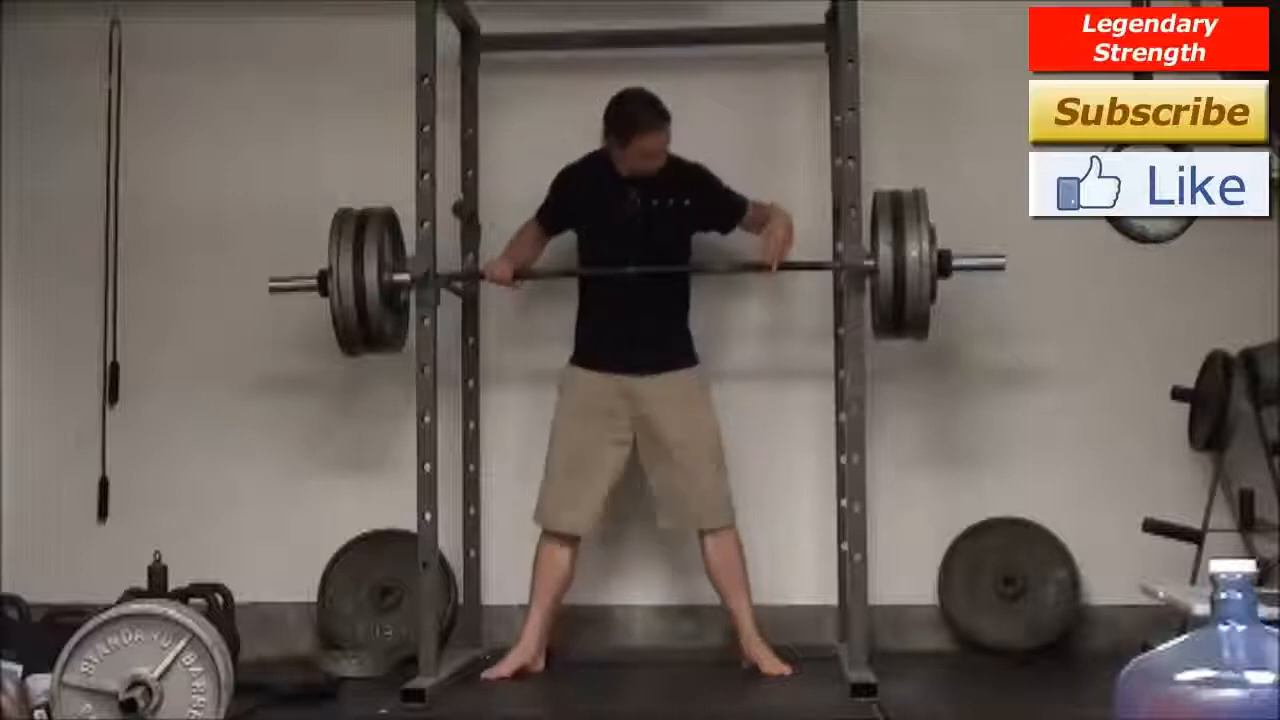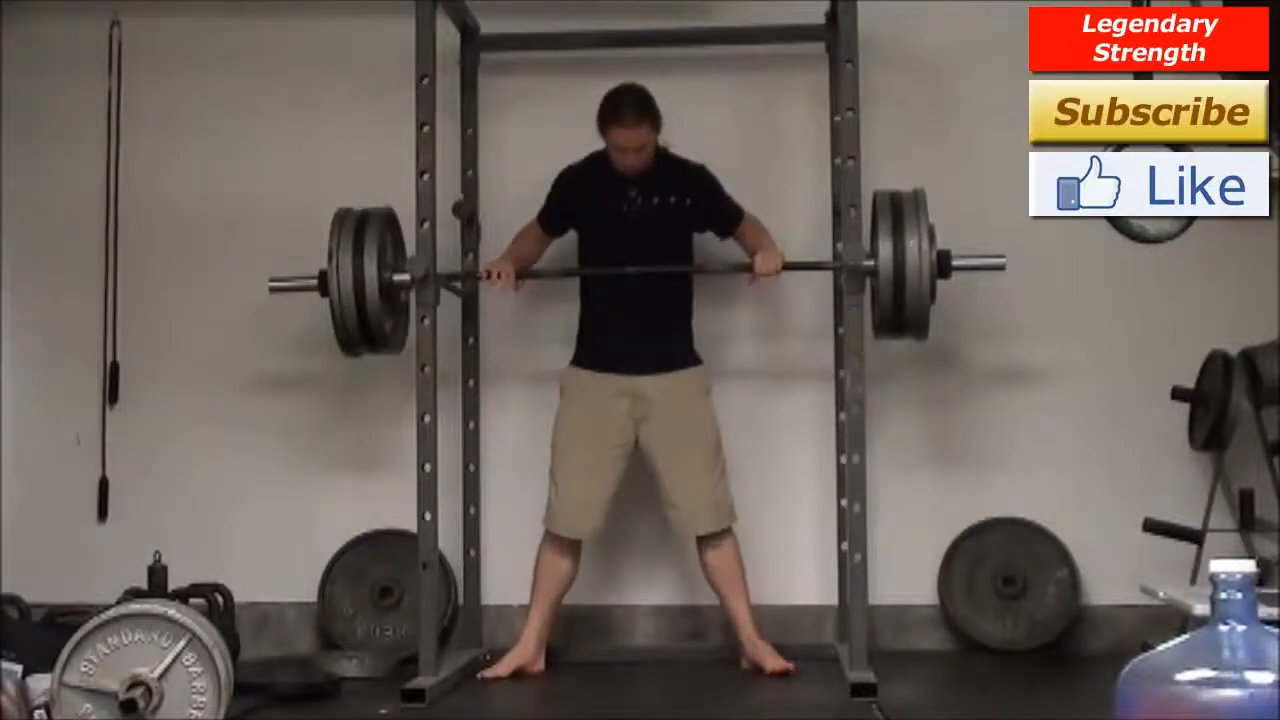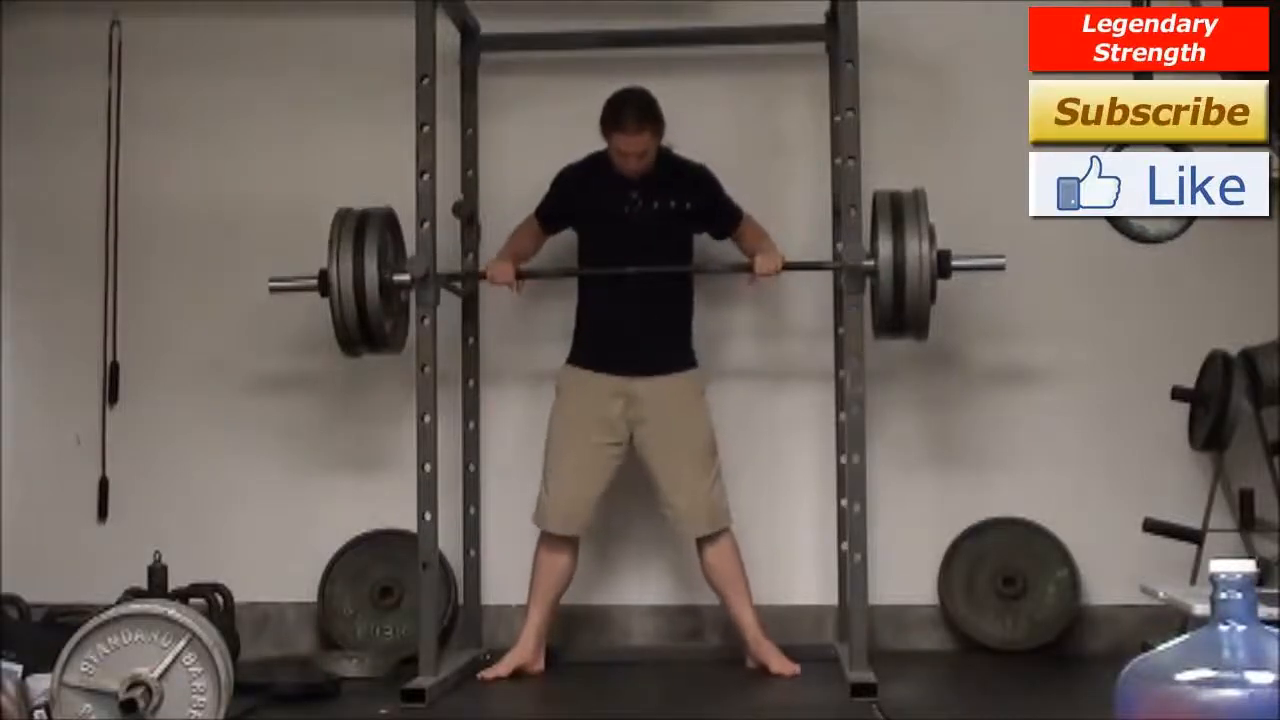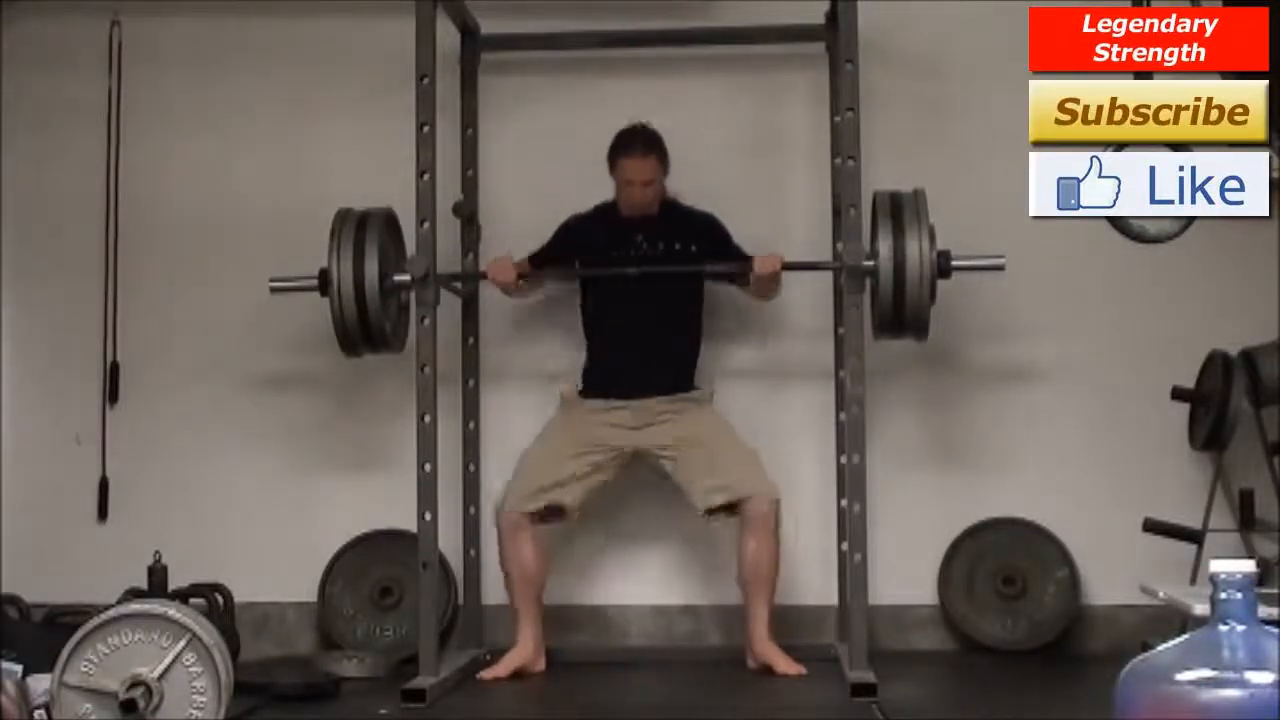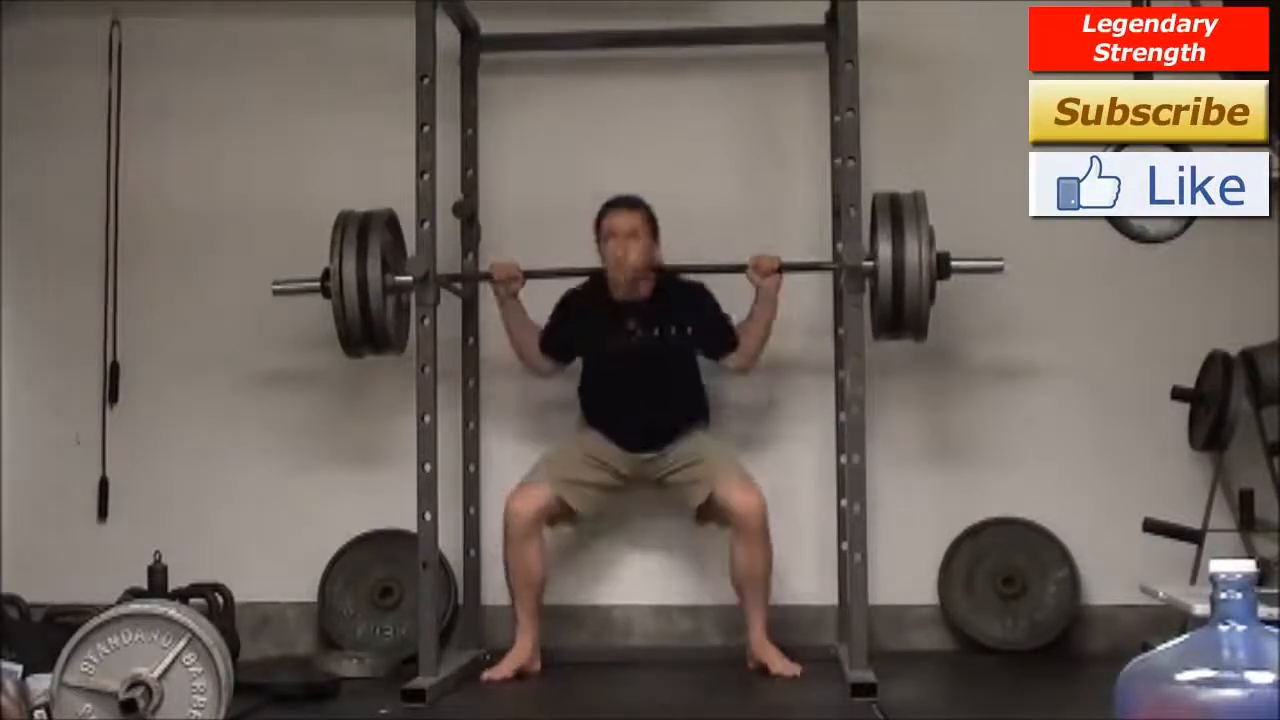
dt=1s
person 1, frame 1
left shoulder: (688, 181)
right shoulder: (578, 182)
left elbow: (749, 213)
right elbow: (540, 229)
left wrist: (777, 221)
right wrist: (507, 261)
left hip: (673, 373)
right hip: (594, 374)
left knee: (711, 511)
right knee: (563, 517)
left ankle: (751, 640)
right ankle: (531, 645)
person 1, frame 2
left shoulder: (689, 180)
right shoulder: (577, 182)
left elbow: (740, 222)
right elbow: (542, 230)
left wrist: (765, 249)
right wrist: (508, 261)
left hip: (675, 373)
right hip: (594, 374)
left knee: (709, 514)
right knee: (567, 518)
left ankle: (751, 641)
right ankle: (530, 647)
person 1, frame 3
left shoulder: (691, 180)
right shoulder: (578, 181)
left elbow: (737, 224)
right elbow: (539, 225)
left wrist: (765, 251)
right wrist: (507, 258)
left hip: (671, 375)
right hip: (590, 374)
left knee: (705, 515)
right knee: (561, 516)
left ankle: (756, 641)
right ankle: (530, 645)
person 1, frame 4
left shoulder: (697, 229)
right shoulder: (584, 231)
left elbow: (753, 280)
right elbow: (532, 271)
left wrist: (766, 272)
right wrist: (509, 273)
left hip: (678, 405)
right hip: (597, 406)
left knee: (760, 500)
right knee: (515, 508)
left ankle: (759, 642)
right ankle: (529, 645)
person 1, frame 5
left shoulder: (689, 300)
right shoulder: (579, 305)
left elbow: (740, 358)
right elbow: (541, 362)
left wrist: (767, 293)
right wrist: (508, 299)
left hip: (682, 441)
right hip: (603, 442)
left knee: (748, 506)
right knee: (521, 509)
left ankle: (759, 641)
right ankle: (526, 645)
